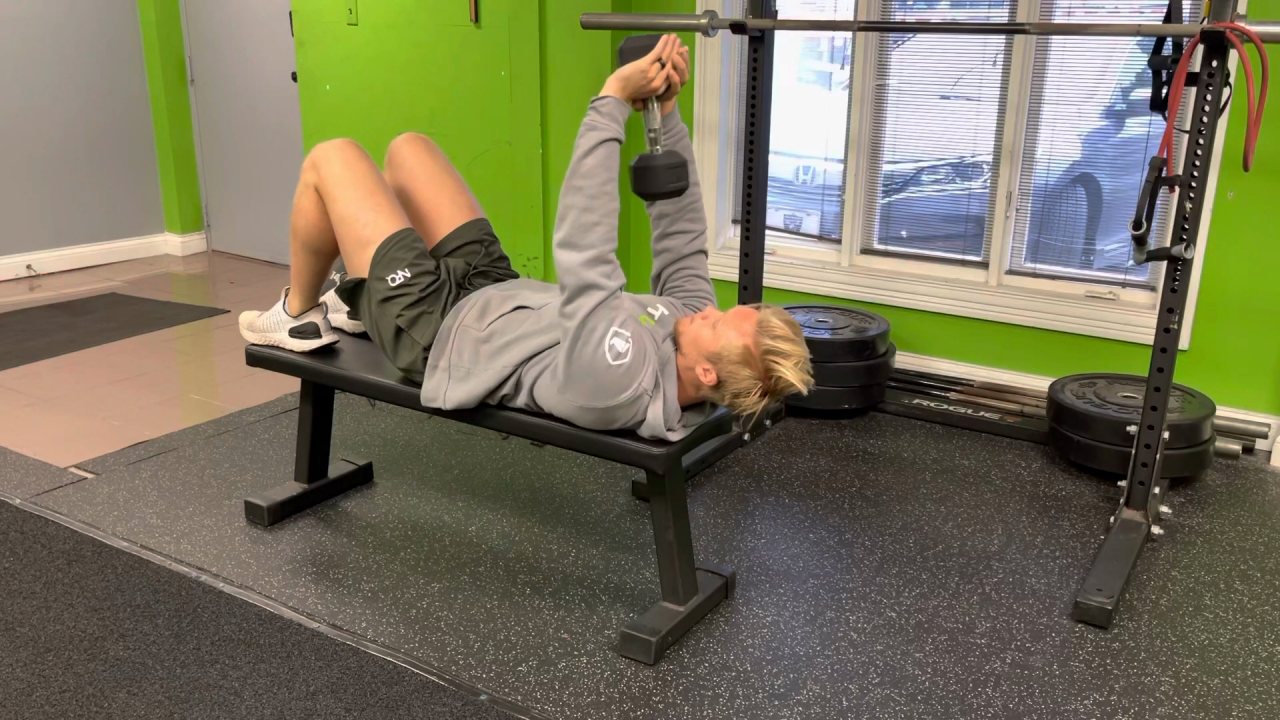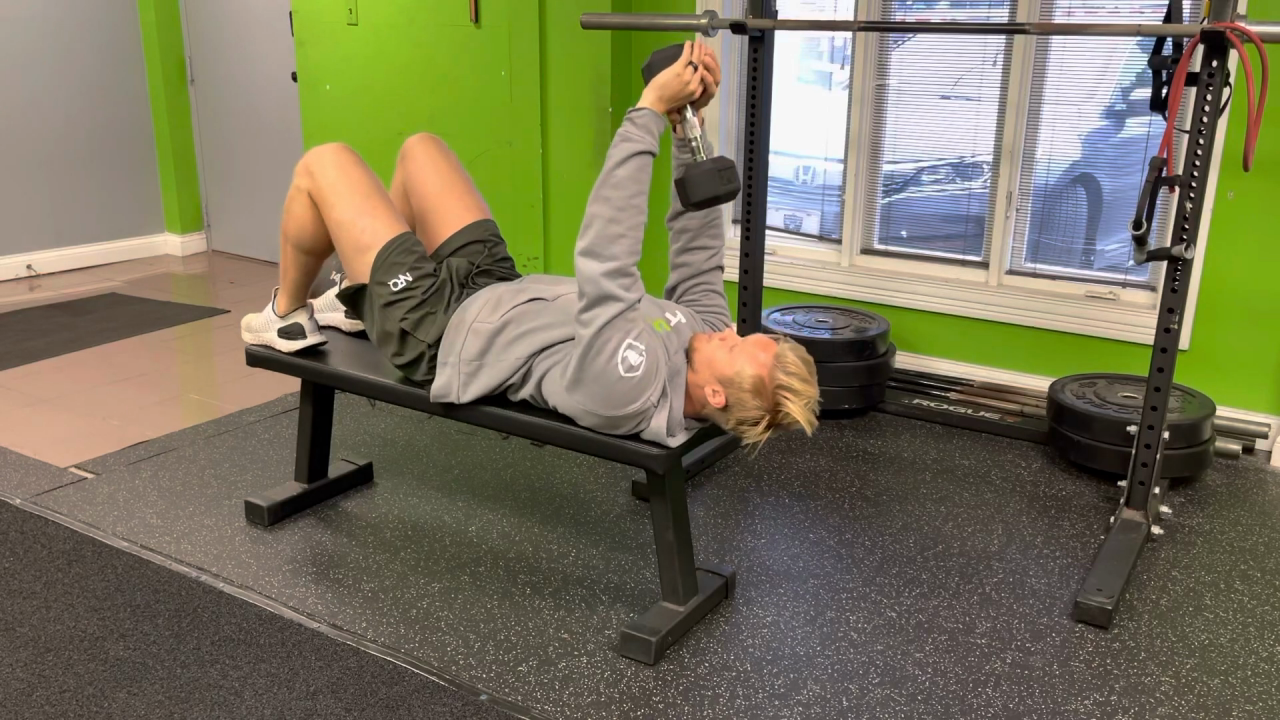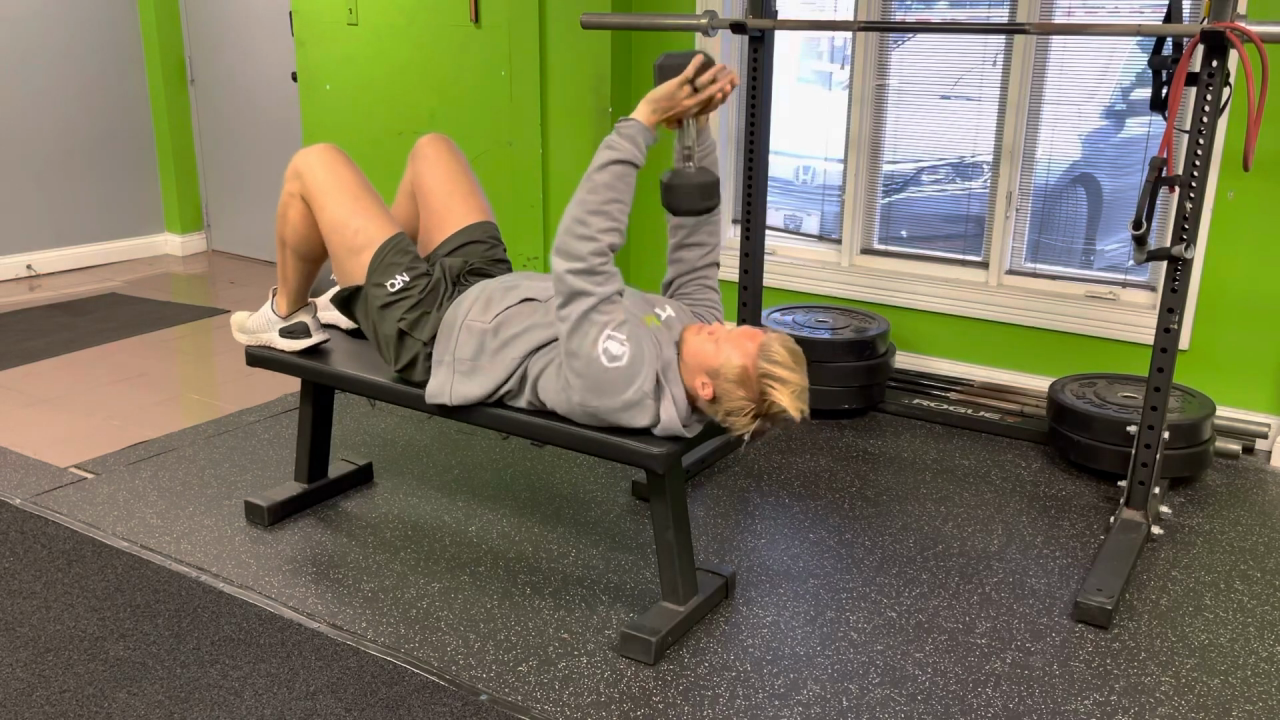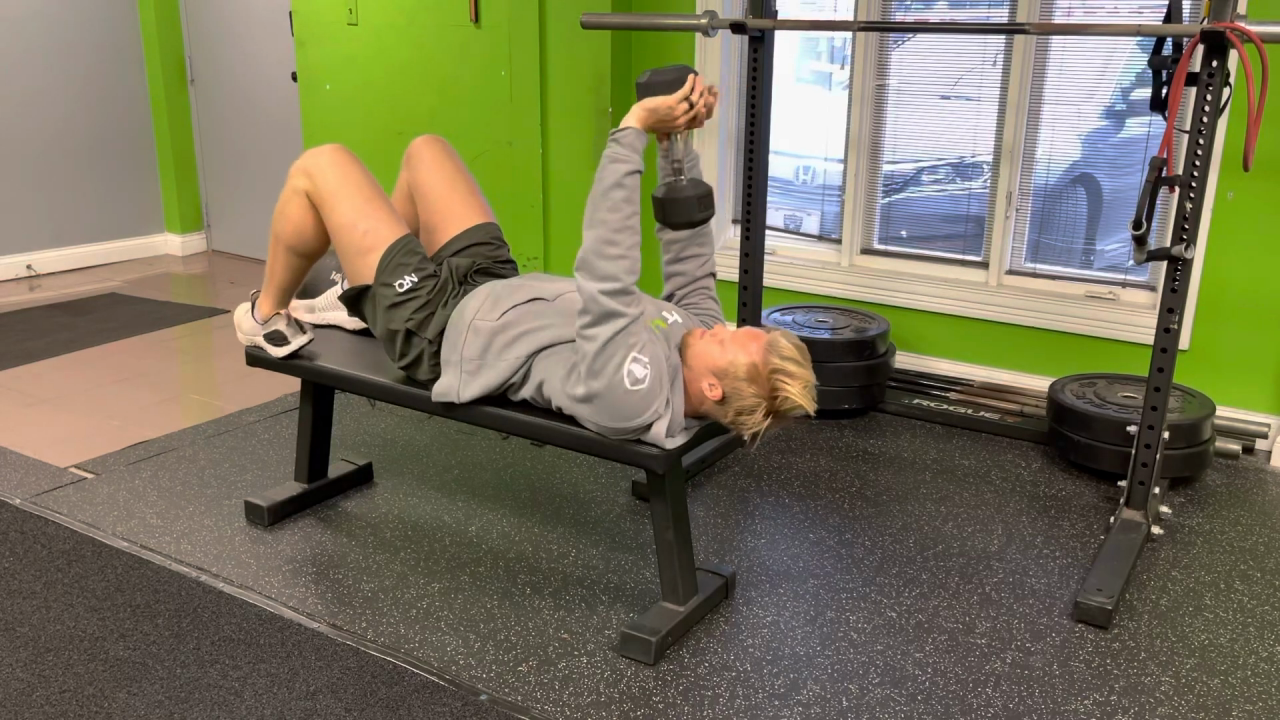
dt=0.5s
person 1, frame 1
left shoulder: (618, 382)
right shoulder: (695, 333)
left elbow: (583, 252)
right elbow: (681, 236)
left wrist: (614, 97)
right wrist: (664, 110)
left hip: (435, 332)
right hip: (489, 292)
left knee: (331, 159)
right knee: (408, 147)
left ankle: (299, 317)
right ankle: (355, 304)
person 1, frame 2
left shoulder: (628, 391)
right shoulder: (703, 331)
left elbow: (604, 261)
right elbow: (699, 245)
left wrist: (652, 109)
left hip: (437, 329)
right hip: (493, 290)
left knee: (324, 163)
right knee: (420, 149)
left ankle: (288, 316)
right ankle: (359, 301)
person 1, frame 3
left shoulder: (622, 384)
right shoulder: (701, 338)
left elbow: (581, 256)
right elbow: (697, 242)
left wrist: (646, 118)
right wrist: (696, 124)
left hip: (434, 326)
right hip: (490, 288)
left knee: (314, 164)
right knee: (430, 146)
left ankle: (287, 316)
right ankle: (362, 295)
person 1, frame 4
left shoulder: (632, 400)
right shoulder: (703, 340)
left elbow: (606, 282)
right elbow: (690, 258)
left wrist: (636, 127)
right wrist: (678, 142)
left hip: (434, 324)
right hip: (492, 286)
left knee: (320, 165)
right knee: (425, 149)
left ankle: (269, 316)
right ankle: (358, 301)
